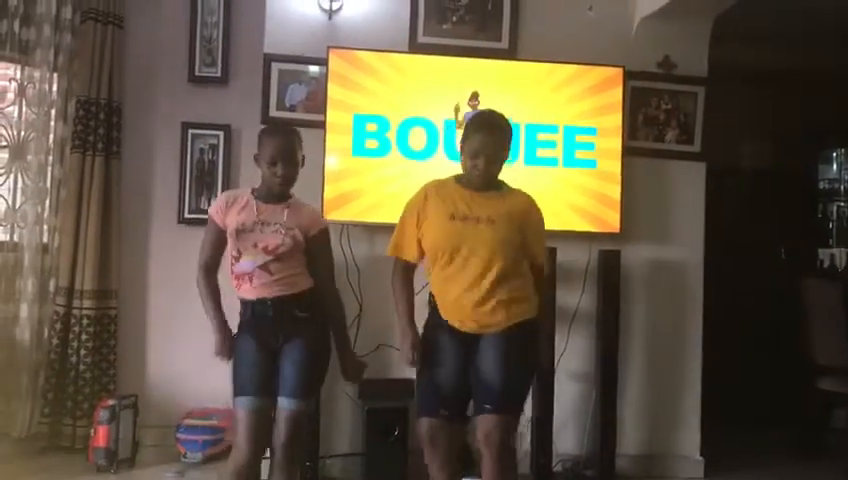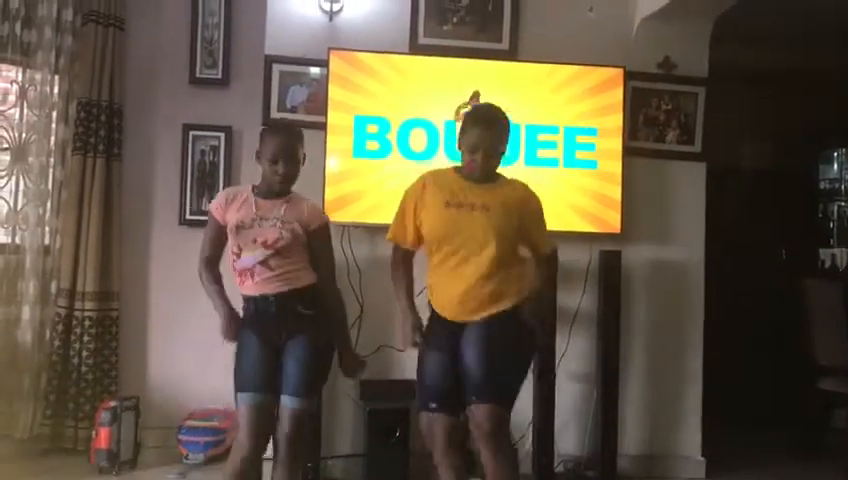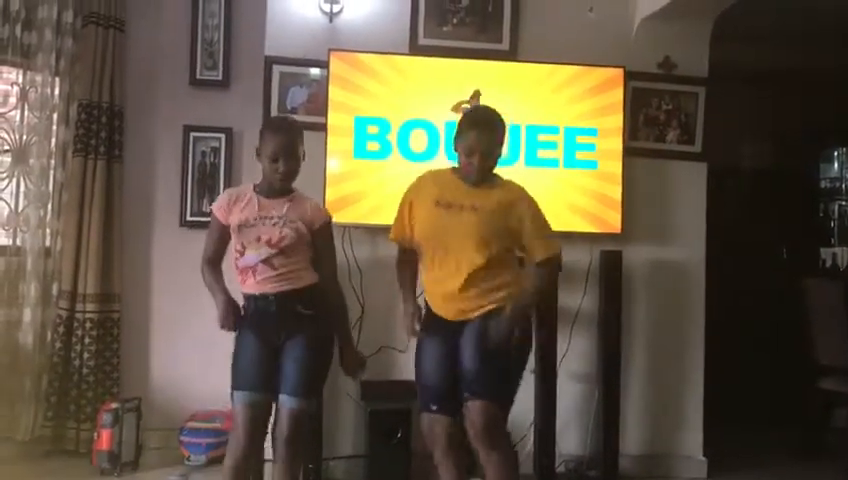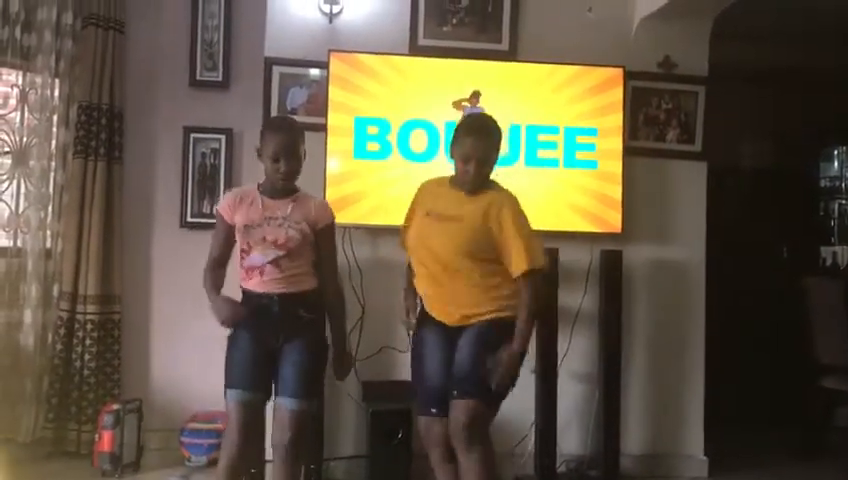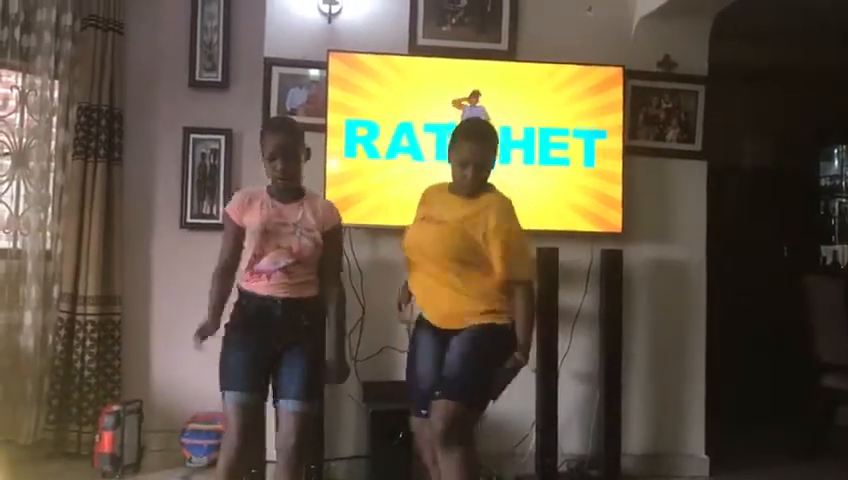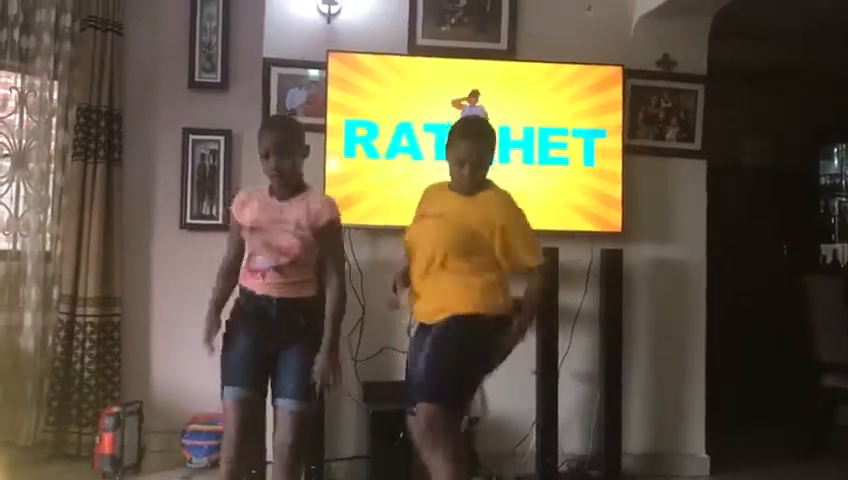
dt=0.1s
person 1, frame 1
left shoulder: (522, 207)
right shoulder: (430, 196)
left elbow: (537, 270)
right elbow: (402, 265)
left wrist: (532, 331)
right wrist: (406, 327)
left hip: (508, 329)
right hip: (447, 327)
left knee: (494, 435)
right knee: (434, 432)
person 1, frame 2
left shoulder: (520, 197)
right shoulder: (427, 186)
left elbow: (545, 255)
right elbow: (401, 252)
left wrist: (540, 297)
right wrist: (406, 309)
left hip: (500, 318)
right hip: (444, 318)
left knee: (487, 424)
right knee: (435, 426)
person 1, frame 3
left shoulder: (513, 199)
right shoulder: (426, 186)
left elbow: (549, 260)
right elbow: (407, 250)
left wrist: (524, 303)
right wrist: (408, 301)
left hip: (496, 317)
right hip: (440, 318)
left knee: (483, 422)
right knee: (436, 428)
person 1, frame 4
left shoulder: (503, 206)
right shoulder: (427, 192)
left elbow: (529, 278)
left wrist: (518, 344)
right wrist: (411, 288)
left hip: (489, 323)
right hip: (436, 323)
left knee: (466, 423)
right knee: (433, 428)
person 1, frame 5
left shoulder: (495, 211)
right shoulder: (430, 197)
left elbow: (521, 285)
left wrist: (522, 351)
right wrist: (411, 284)
left hip: (483, 327)
right hip: (432, 326)
left knee: (447, 425)
right knee: (424, 430)
person 1, frame 6
left shoulder: (497, 206)
right shoulder: (431, 195)
left elbow: (535, 272)
left wrist: (520, 325)
right wrist: (405, 276)
left hip: (471, 322)
right hip: (433, 322)
left knee: (433, 423)
right knee: (421, 427)
person 2, frame 1
left shoulder: (309, 219)
right shoulder: (228, 205)
left elbow: (327, 287)
right elbow: (206, 268)
left wrist: (345, 349)
right wrist: (218, 324)
left hip: (302, 324)
right hip: (253, 324)
left knee: (287, 440)
right knee: (249, 443)
person 2, frame 2
left shoulder: (310, 214)
right shoulder: (228, 202)
left elbow: (328, 282)
right elbow: (207, 263)
left wrist: (345, 347)
right wrist: (221, 306)
left hip: (305, 319)
right hip: (256, 320)
left knee: (291, 434)
right knee: (251, 438)
person 2, frame 3
left shoulder: (313, 212)
right shoulder: (231, 202)
left elbow: (329, 281)
right elbow: (210, 262)
left wrist: (346, 344)
right wrist: (222, 298)
left hip: (305, 318)
right hip: (256, 318)
left knee: (290, 434)
right knee: (245, 435)
person 2, frame 4
left shoulder: (317, 211)
right shoulder: (236, 202)
left elbow: (329, 280)
right elbow: (214, 264)
left wrist: (340, 343)
right wrist: (216, 300)
left hip: (303, 320)
right hip: (253, 318)
left knee: (290, 439)
right knee: (240, 436)
person 2, frame 5
left shoulder: (324, 213)
right shoulder: (244, 203)
left elbow: (332, 284)
right elbow: (225, 267)
left wrist: (335, 348)
right wrist: (213, 315)
left hip: (301, 326)
right hip: (250, 320)
left knee: (293, 440)
right knee: (238, 438)
person 2, frame 6
left shoulder: (321, 208)
right shoulder: (245, 202)
left elbow: (334, 278)
right elbow: (230, 263)
left wrist: (329, 346)
right wrist: (214, 310)
left hip: (297, 324)
right hip: (249, 320)
left knee: (290, 441)
right knee: (238, 434)
